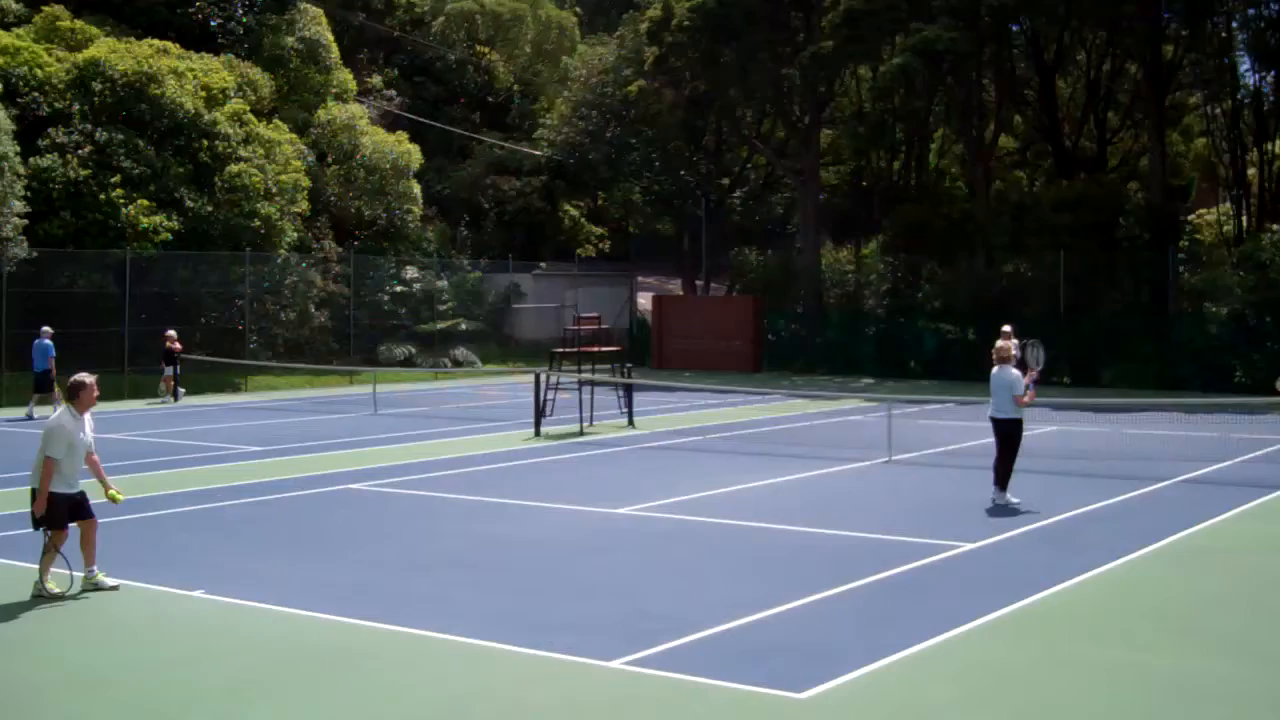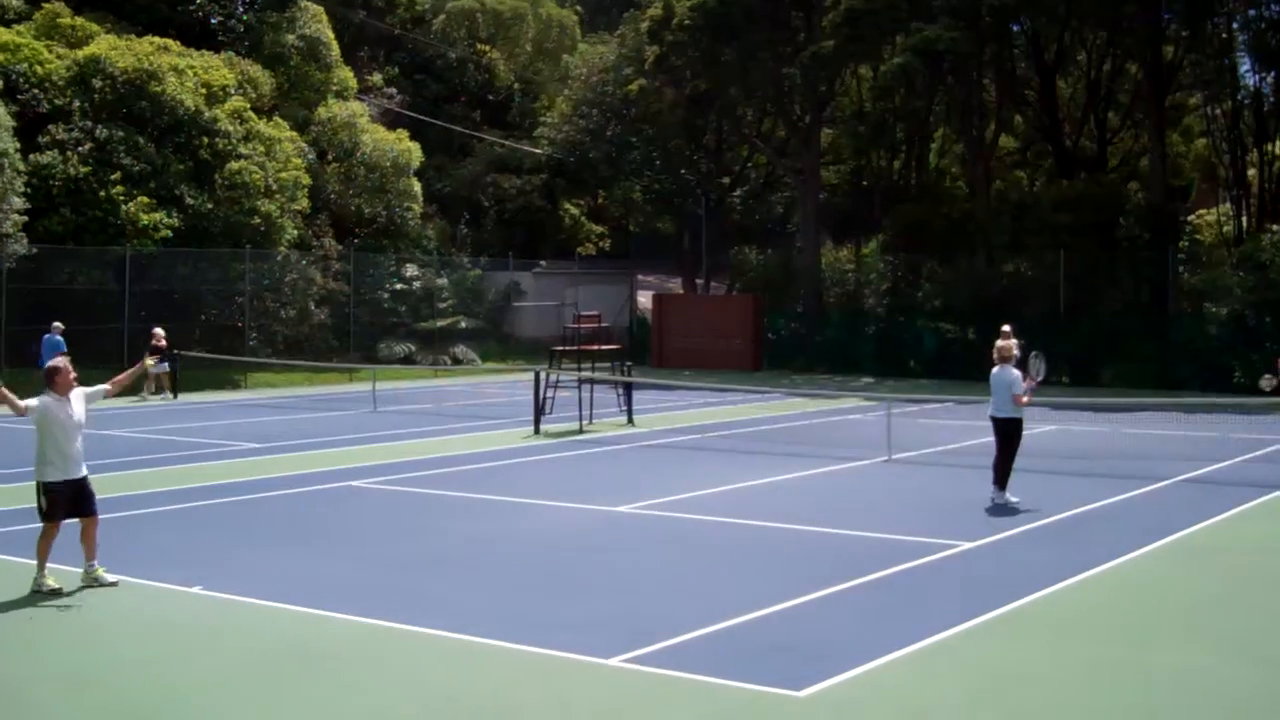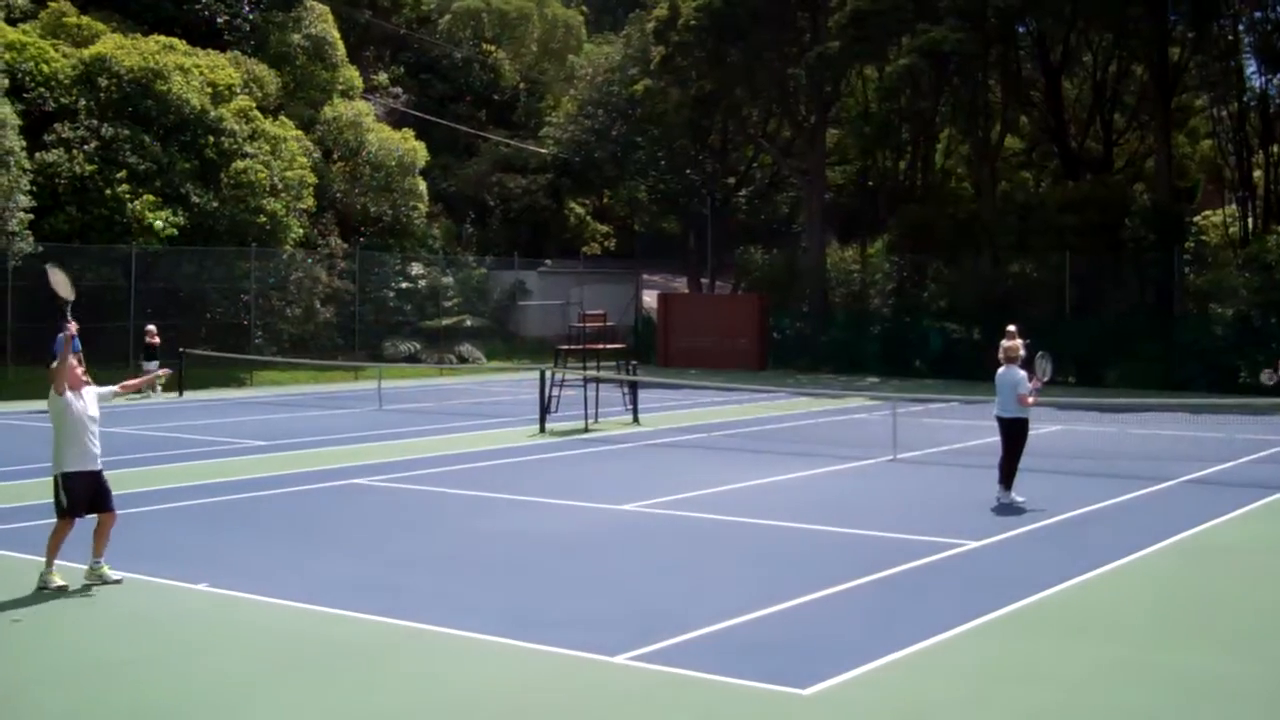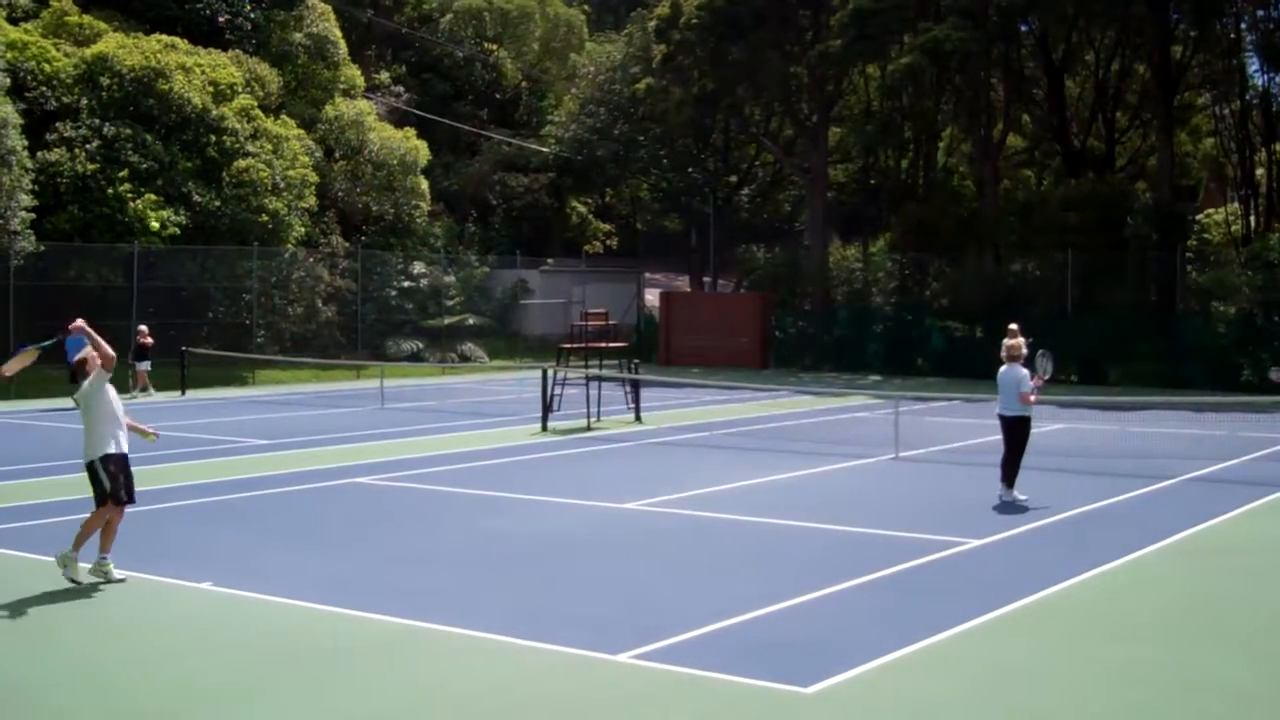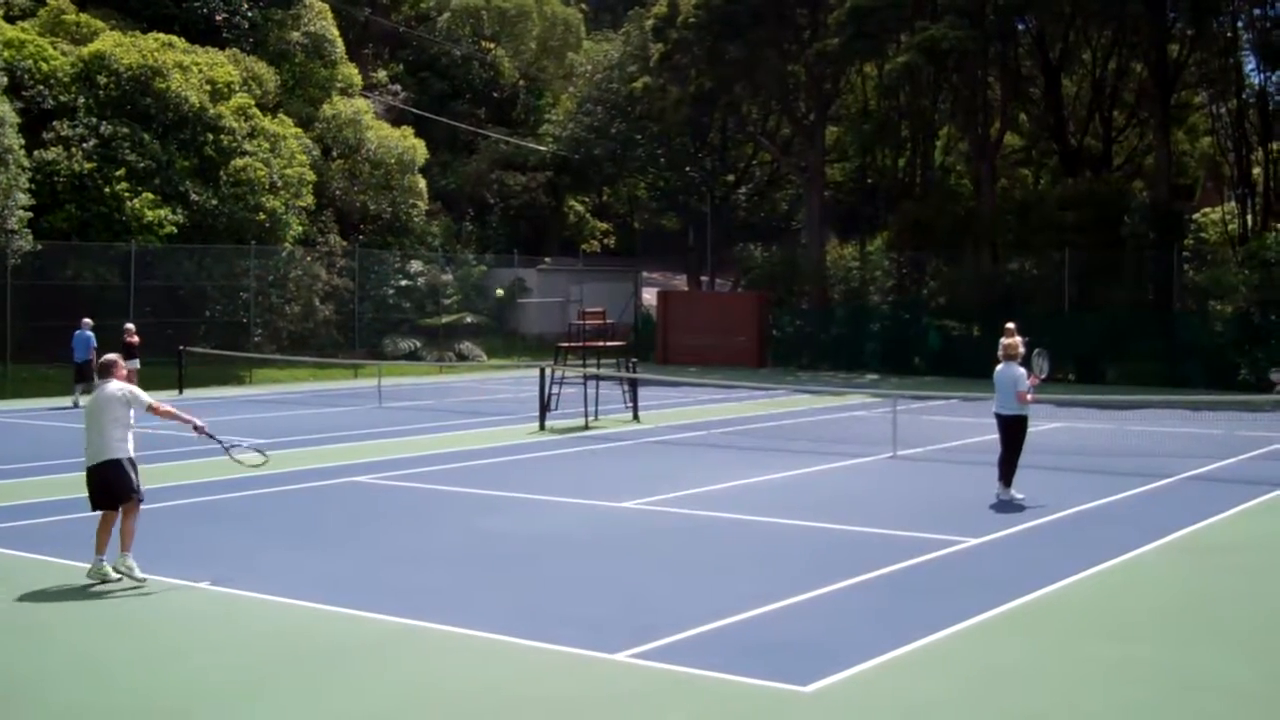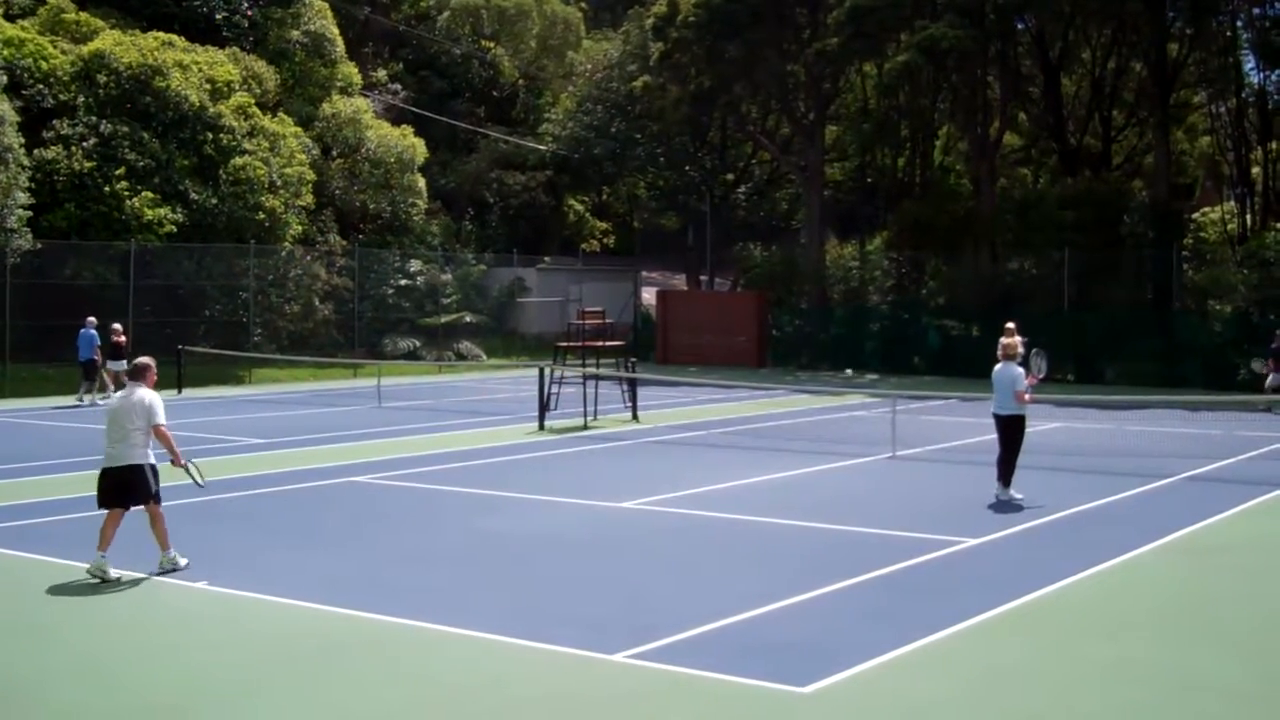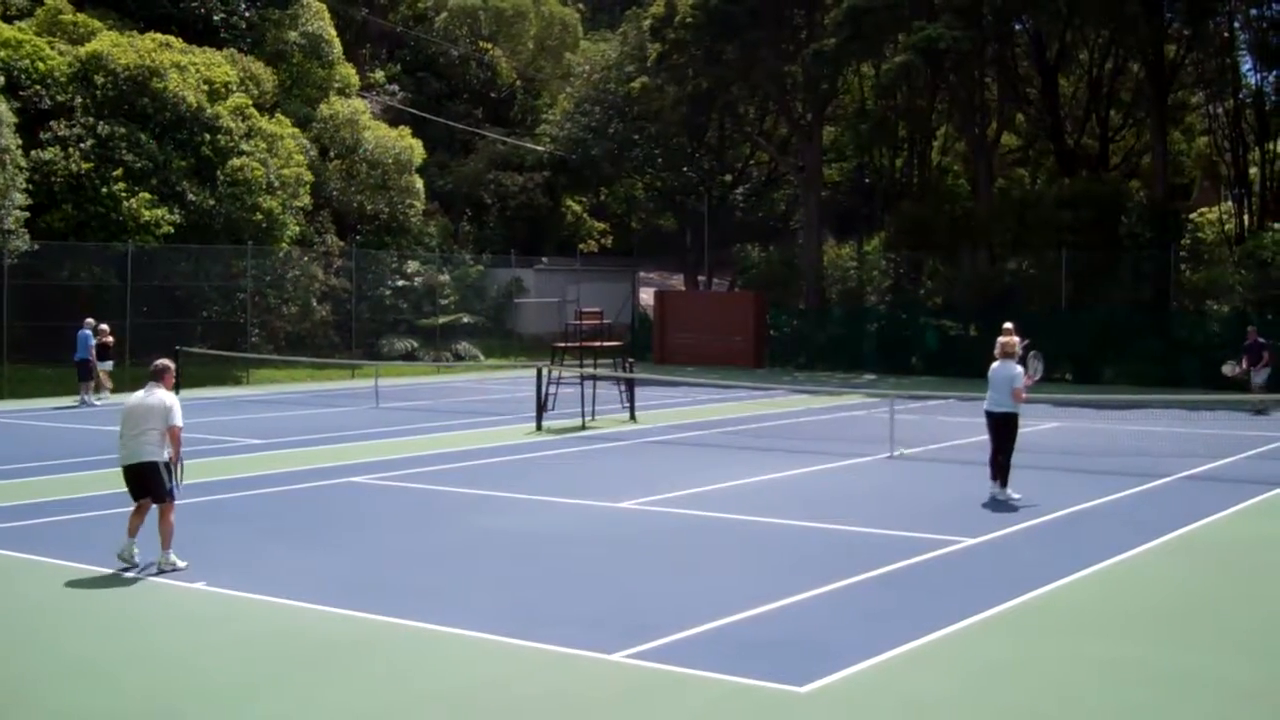
dt=0.3s
person 1, frame 1
left shoulder: (86, 419)
right shoulder: (62, 423)
left elbow: (90, 456)
right elbow: (49, 462)
left wrist: (106, 485)
right wrist: (41, 499)
left hip: (72, 487)
right hip: (51, 489)
left knee: (90, 523)
right knee: (59, 533)
left ankle: (91, 575)
right ankle: (42, 582)
person 1, frame 2
left shoulder: (80, 395)
right shoulder: (43, 404)
left elbow: (112, 387)
right elbow: (20, 408)
left wrist: (141, 367)
left hip: (78, 474)
right hip: (51, 478)
left knee: (91, 520)
right knee: (52, 526)
left ankle: (91, 570)
right ankle: (40, 577)
person 1, frame 3
left shoulder: (92, 392)
right shoulder: (60, 398)
left elbow: (121, 388)
right elbow: (60, 377)
left wrist: (151, 377)
right wrist: (67, 342)
left hip: (93, 468)
right hip: (69, 471)
left knee: (108, 516)
right knee: (66, 522)
left ankle: (96, 567)
right ankle: (47, 573)
person 1, frame 4
left shoulder: (103, 387)
right shoulder: (93, 386)
left elbow: (116, 418)
right elbow: (110, 358)
left wrist: (141, 430)
right wrist: (87, 332)
left hip: (115, 454)
right hip: (102, 455)
left knee: (117, 511)
right knee: (106, 510)
left ankle: (102, 563)
right ankle: (70, 556)
person 1, frame 5
left shoulder: (94, 399)
right shoulder: (123, 390)
right elbow: (158, 409)
right wrist: (190, 420)
left hip: (95, 461)
right hip: (115, 457)
left knee: (110, 512)
right knee: (130, 506)
left ankle: (99, 564)
right ankle: (125, 560)
person 1, frame 6
left shoulder: (117, 399)
right shoulder: (150, 396)
right elbow: (160, 431)
right wrist: (175, 454)
left hip: (111, 461)
right hip: (138, 461)
left knee: (115, 512)
right knee: (154, 508)
left ankle: (100, 561)
right ankle: (168, 558)
person 1, frame 7
left shoulder: (132, 399)
right shoulder: (168, 399)
left elbow: (122, 433)
right elbow: (174, 432)
right wrist: (176, 455)
left hip: (128, 459)
right hip: (152, 459)
left knee: (143, 503)
right knee: (166, 506)
left ankle: (129, 547)
right ankle: (166, 557)
